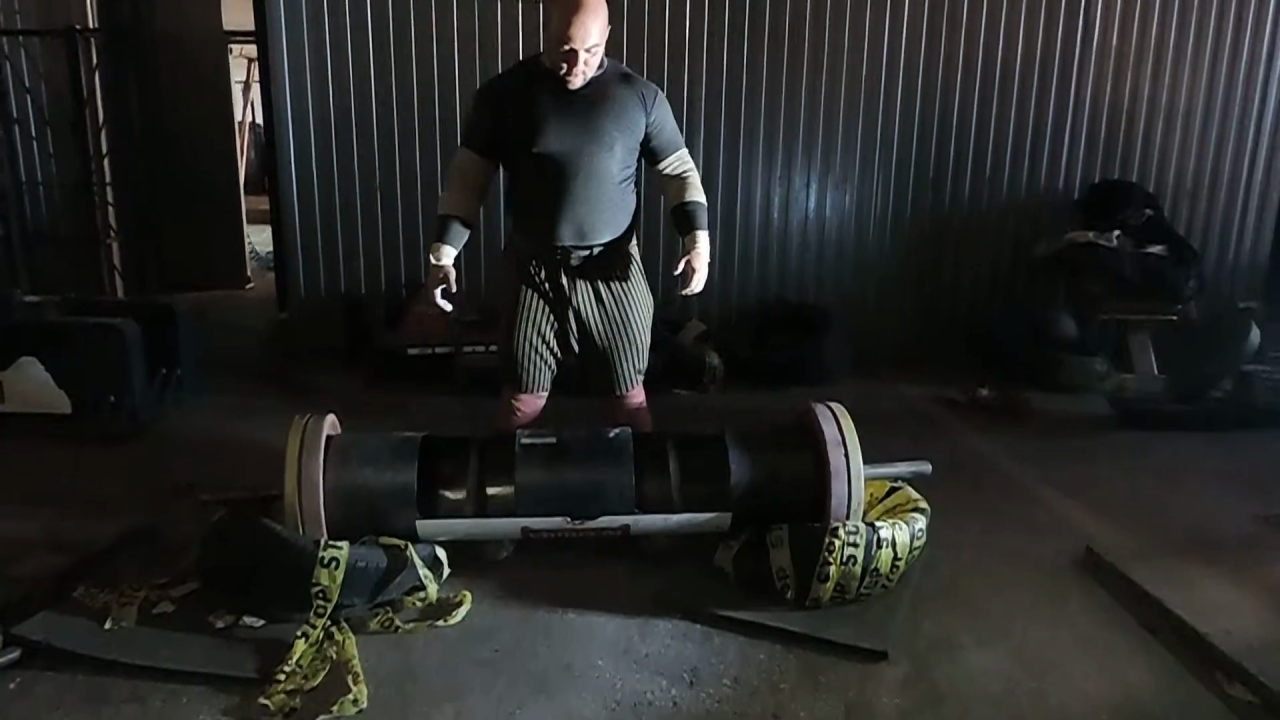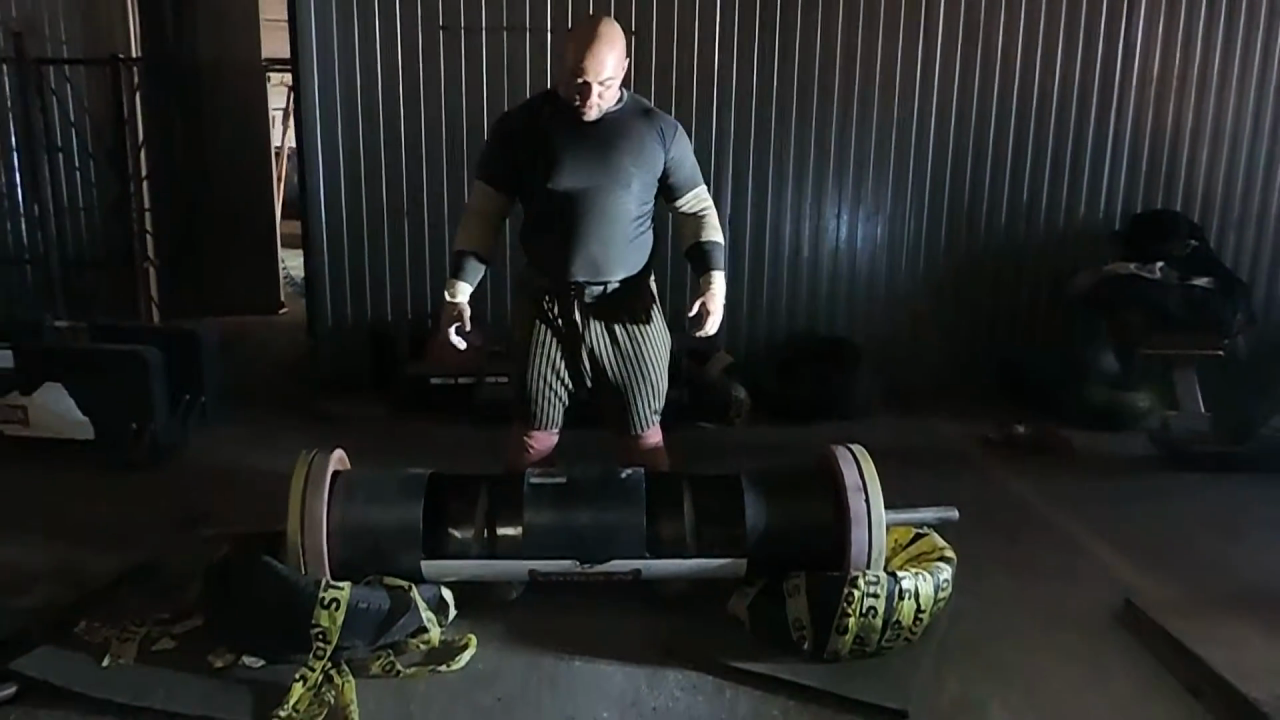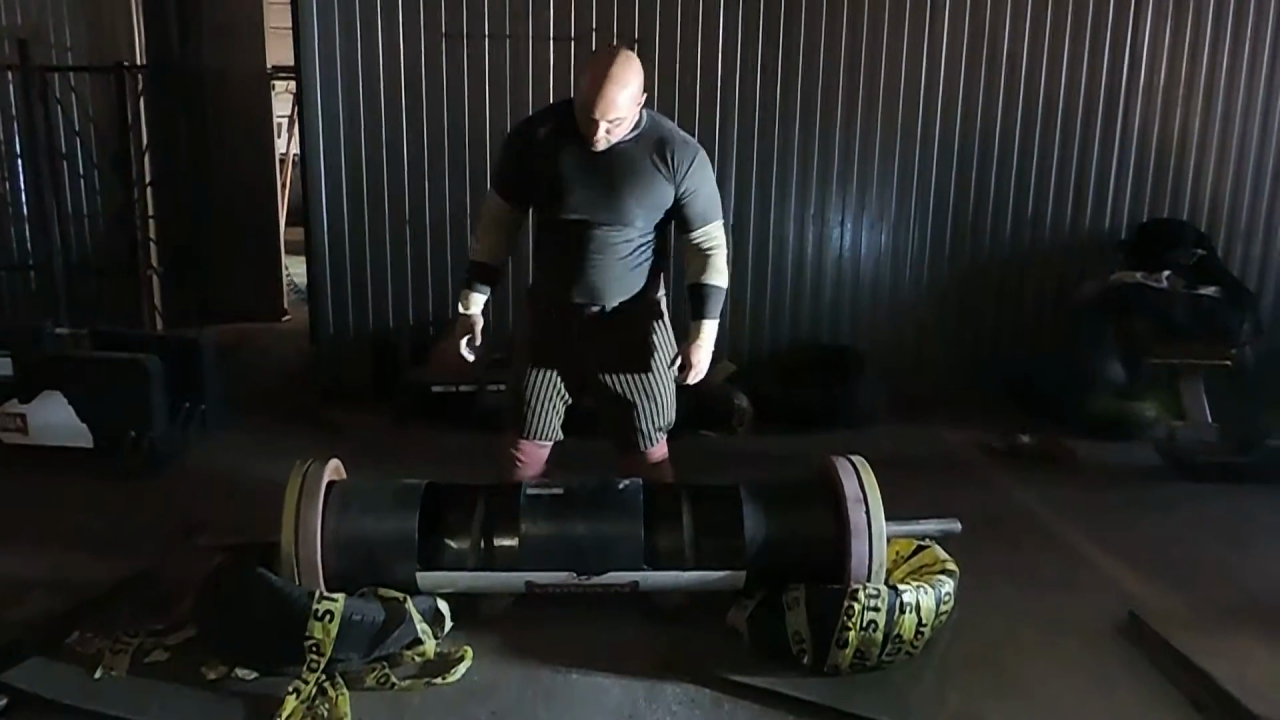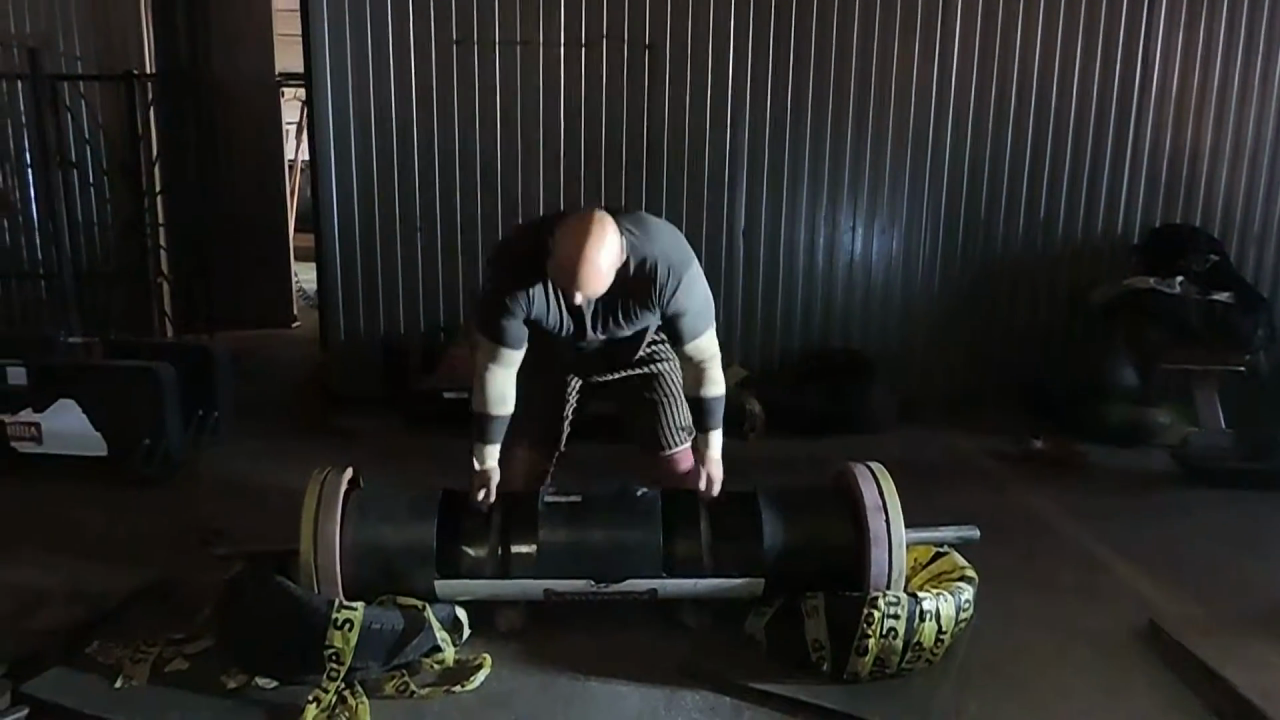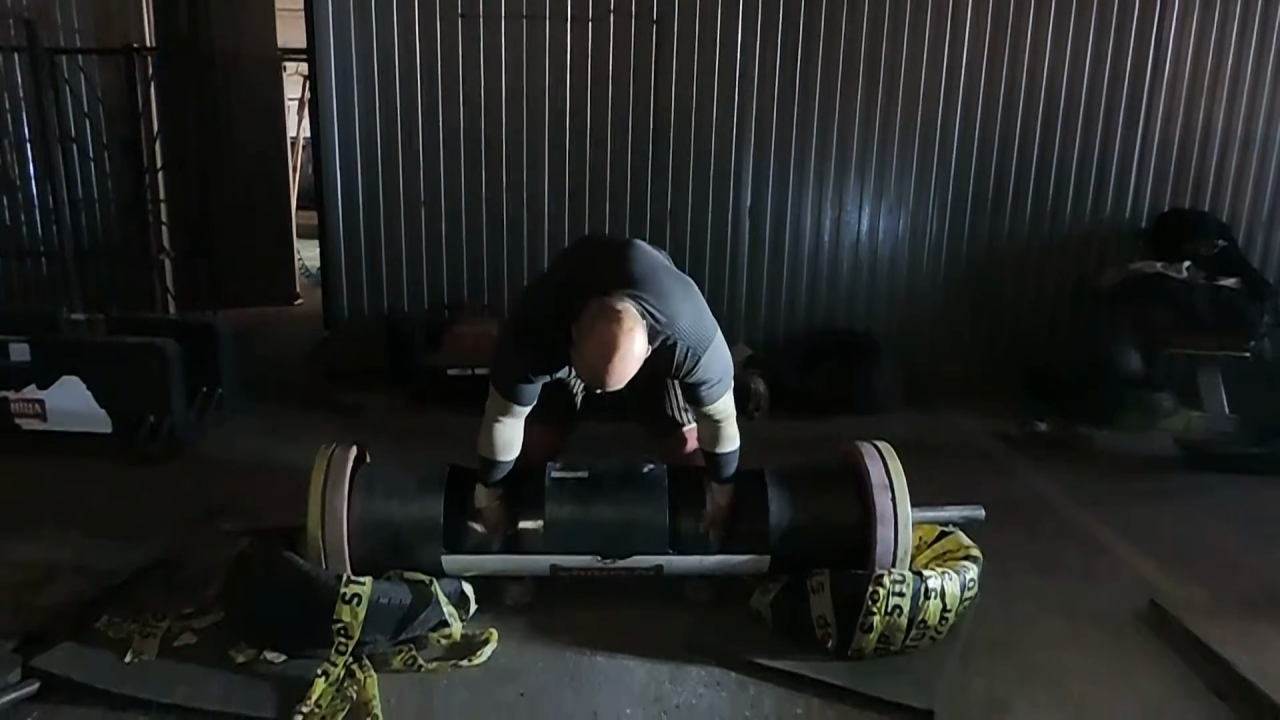
dt=0.5s
person 1, frame 1
left shoulder: (639, 95)
right shoulder: (504, 93)
left elbow: (678, 170)
right elbow: (468, 176)
left wrist: (697, 239)
right wrist: (443, 252)
left hip: (612, 269)
right hip: (532, 268)
left knee: (628, 393)
right knee: (522, 398)
person 1, frame 2
left shoulder: (660, 130)
right shoulder: (520, 126)
left elbow: (695, 208)
right elbow: (484, 212)
left wrist: (713, 280)
right wrist: (459, 291)
left hip: (627, 306)
right hip: (544, 304)
left knee: (644, 434)
right knee: (535, 435)
person 1, frame 3
left shoulder: (678, 154)
right shoulder: (534, 137)
left elbow: (709, 245)
right elbow: (498, 221)
left wrist: (704, 330)
right wrist: (472, 301)
left hip: (633, 323)
right hip: (550, 317)
left knee: (648, 452)
right knee: (527, 447)
person 1, frame 4
left shoulder: (668, 263)
right shoulder: (517, 264)
left elbow: (703, 356)
right elbow: (496, 365)
left wrist: (711, 445)
right wrist: (487, 457)
left hip: (642, 349)
right hip: (553, 355)
left knee: (679, 463)
right knee: (525, 467)
person 1, frame 5
left shoulder: (691, 339)
right shoulder: (535, 333)
left elbow: (719, 417)
right elbow: (504, 417)
left wrist: (721, 502)
left knee: (684, 443)
right knee: (537, 444)
